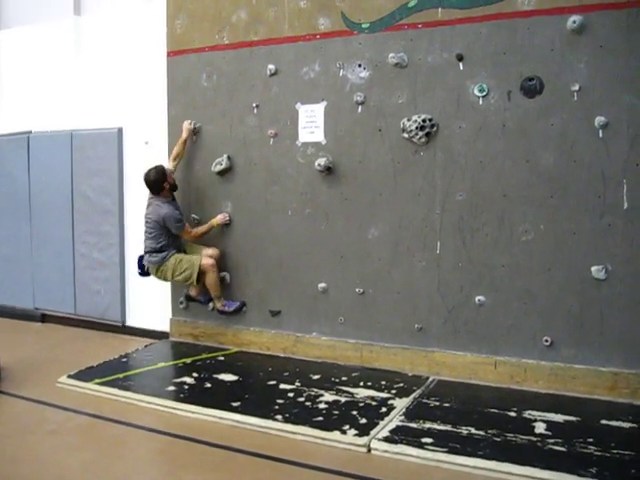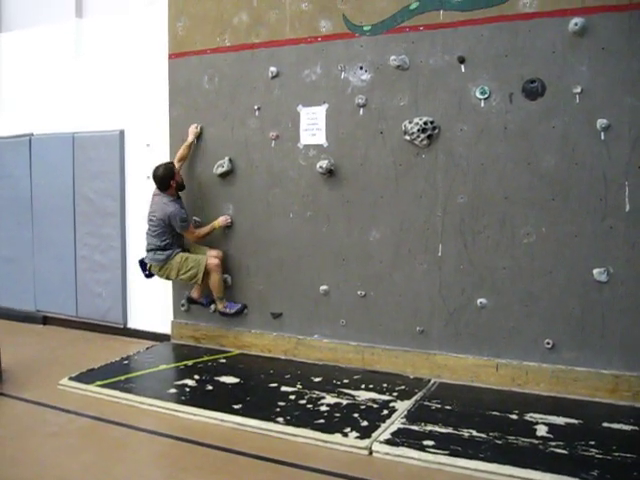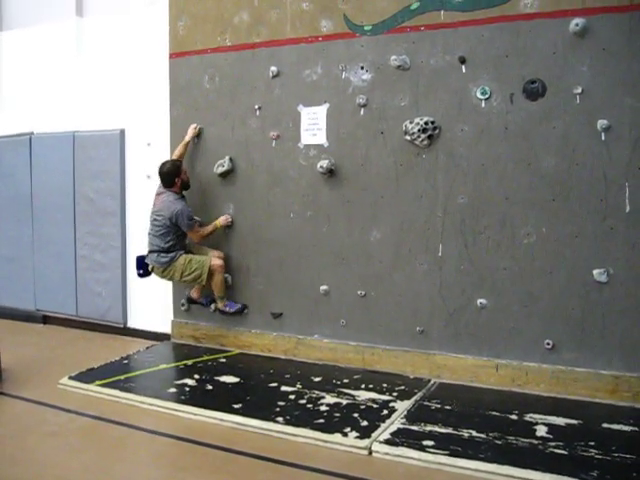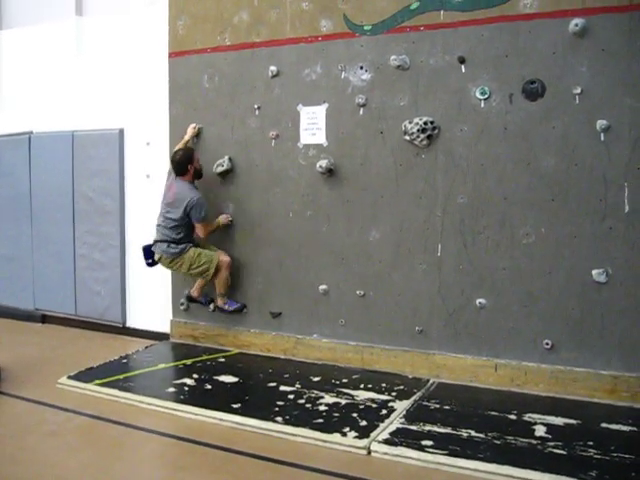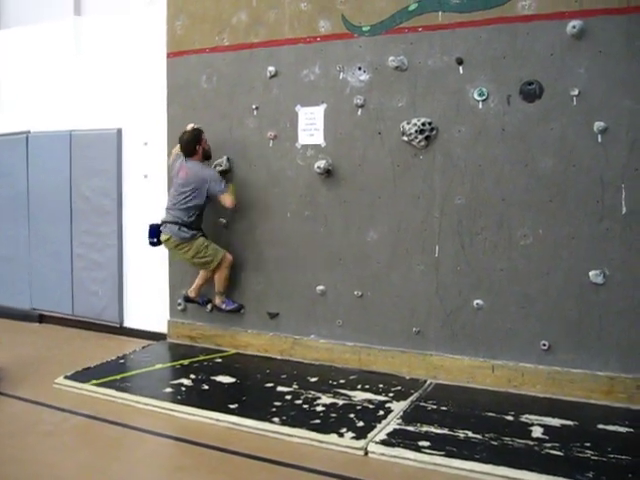
dt=0.2s
person 1, frame 1
left shoulder: (156, 192)
right shoulder: (166, 211)
left elbow: (174, 160)
right elbow: (191, 235)
left wrist: (184, 136)
right wrist: (214, 222)
left hip: (171, 250)
right hip: (161, 262)
left knee: (213, 253)
right knee: (209, 263)
left ankle: (194, 291)
right ankle: (220, 304)
person 1, frame 2
left shoulder: (161, 191)
right shoulder: (172, 209)
left elbow: (179, 160)
right elbow: (194, 236)
left wrist: (190, 139)
right wrist: (216, 224)
left hip: (171, 250)
right hip: (163, 261)
left knee: (216, 255)
right knee: (214, 264)
left ankle: (196, 294)
right ankle: (222, 305)
person 1, frame 3
left shoulder: (163, 189)
right shoulder: (179, 208)
left elbow: (174, 161)
right elbow: (197, 236)
left wrist: (188, 138)
right wrist: (217, 224)
left hip: (169, 252)
right hip: (166, 262)
left knee: (217, 256)
right knee: (217, 264)
left ankle: (196, 294)
right ankle: (222, 303)
person 1, frame 4
left shoulder: (172, 179)
right shoulder: (194, 197)
left elbow: (176, 157)
right elbow: (203, 232)
left wrist: (188, 138)
right wrist: (219, 222)
left hip: (166, 246)
right hip: (173, 252)
left knee: (214, 259)
right knee: (224, 261)
left ankle: (195, 293)
right ankle: (222, 301)
person 1, frame 5
left shoulder: (179, 162)
right shoulder: (207, 174)
left elbow: (175, 151)
right elbow: (229, 203)
left wrist: (187, 136)
right wrist: (227, 189)
left hip: (170, 231)
right hip: (182, 235)
left knee: (212, 260)
right knee: (225, 260)
left ankle: (193, 293)
right ankle: (219, 300)
